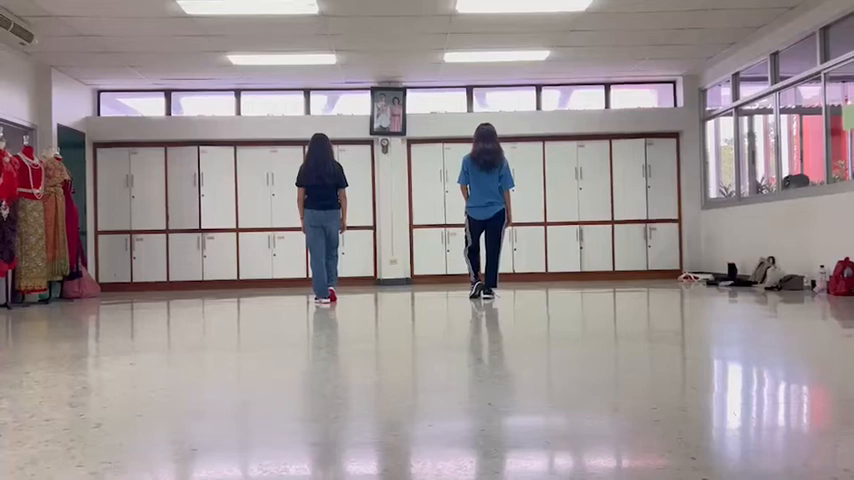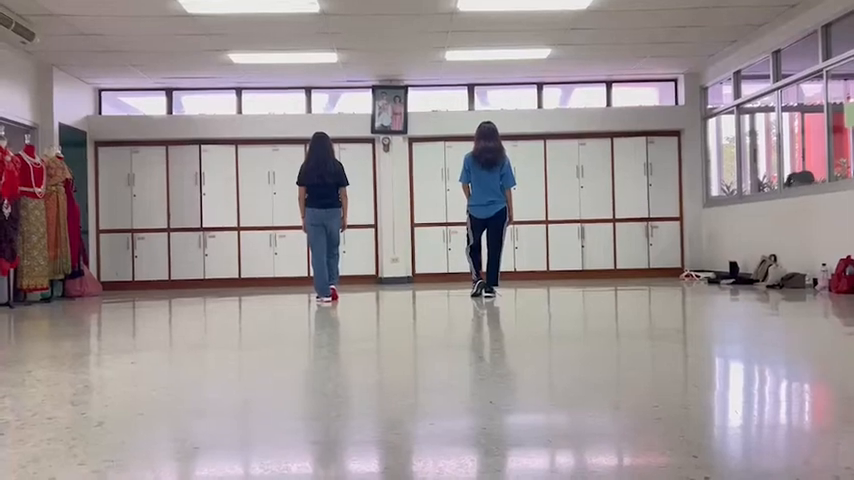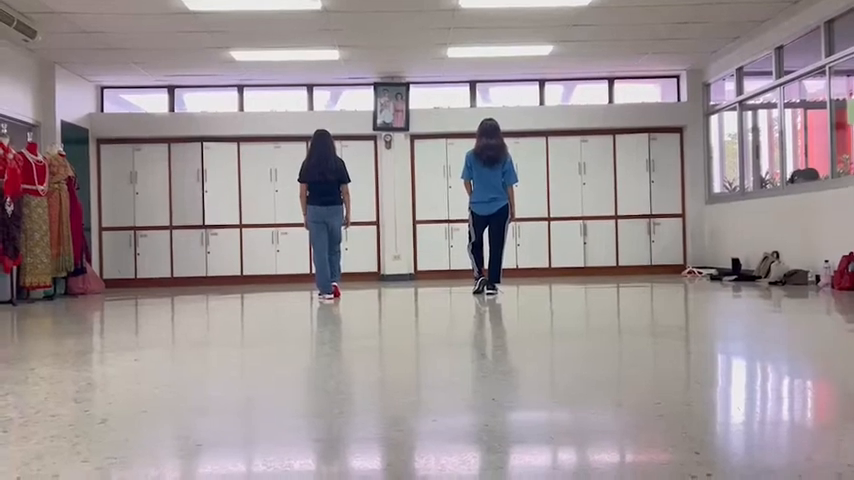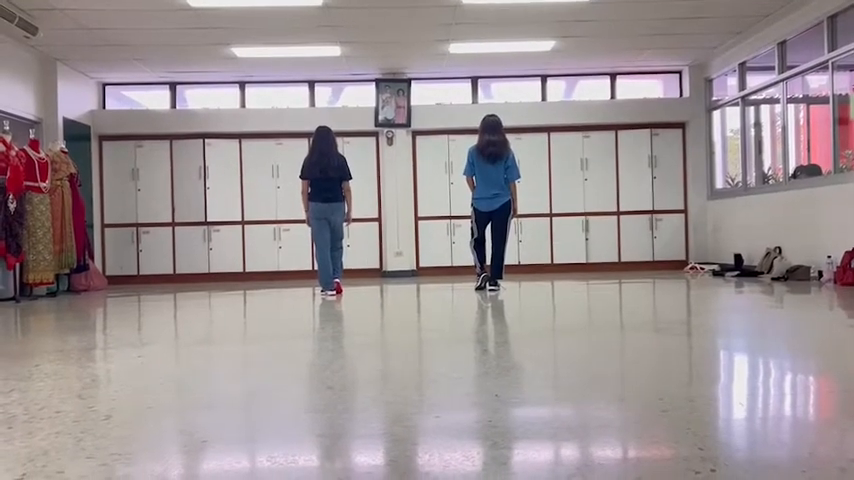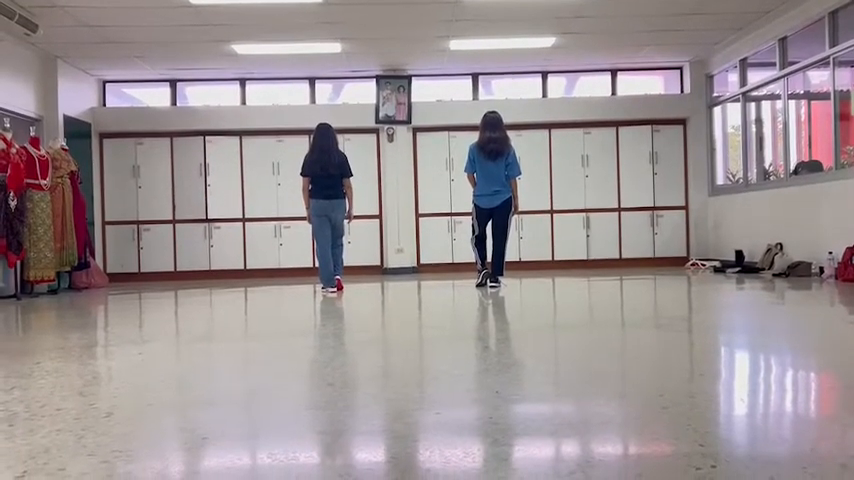
dt=0.5s
person 1, frame 1
left shoulder: (468, 160)
right shoulder: (500, 161)
left elbow: (463, 186)
right elbow: (506, 189)
right wrist: (509, 212)
left hip: (474, 212)
right hip: (497, 212)
left knee: (471, 248)
right knee: (493, 251)
left ankle: (475, 280)
right ankle: (488, 288)
person 1, frame 2
left shoulder: (470, 159)
right shoulder: (502, 159)
left elbow: (465, 185)
right elbow: (507, 188)
right wrist: (511, 210)
left hip: (476, 211)
right hip: (498, 211)
left knee: (473, 247)
right knee: (494, 250)
left ankle: (477, 279)
right ankle: (490, 286)
person 1, frame 3
left shoulder: (471, 156)
right shoulder: (504, 156)
left elbow: (466, 182)
right elbow: (509, 185)
right wrist: (512, 207)
left hip: (478, 208)
right hip: (500, 207)
left knee: (475, 243)
right knee: (496, 247)
left ankle: (479, 276)
right ankle: (492, 283)
person 1, frame 4
left shoulder: (474, 152)
right shoulder: (506, 152)
left elbow: (469, 178)
right elbow: (511, 181)
right wrist: (515, 203)
left hip: (480, 204)
right hip: (503, 203)
left knee: (477, 239)
right knee: (499, 243)
left ankle: (481, 272)
right ankle: (494, 280)
person 1, frame 5
left shoulder: (475, 149)
right shoulder: (507, 149)
left elbow: (470, 175)
right elbow: (512, 177)
right wrist: (516, 199)
left hip: (481, 201)
right hip: (503, 200)
left knee: (478, 237)
right knee: (499, 239)
left ankle: (482, 269)
right ankle: (495, 276)
person 2, frame 1
left shoulder: (305, 169)
right shoulder: (336, 168)
left elbow: (300, 197)
right elbow: (342, 196)
left wrist: (302, 218)
right wrist: (344, 218)
left hip: (312, 215)
right hip: (332, 214)
left knee: (317, 255)
right knee: (331, 253)
left ankle: (322, 294)
right ankle: (331, 286)
person 2, frame 2
left shoulder: (306, 168)
right shoulder: (336, 166)
left elbow: (301, 196)
right elbow: (343, 194)
left wrist: (303, 217)
right wrist: (344, 216)
left hip: (313, 213)
right hip: (333, 212)
left knee: (318, 253)
right knee: (332, 251)
left ankle: (324, 292)
right ankle: (332, 284)
person 2, frame 3
left shoulder: (307, 165)
right shoulder: (338, 163)
left elbow: (303, 193)
right elbow: (345, 192)
left wrist: (305, 214)
right wrist: (348, 213)
left hip: (315, 210)
right hip: (335, 210)
left knee: (320, 250)
right knee: (334, 248)
left ankle: (326, 290)
right ankle: (334, 281)
person 2, frame 4
left shoulder: (309, 161)
right shoulder: (340, 160)
left elbow: (304, 190)
right elbow: (346, 188)
left wrist: (307, 211)
right wrist: (349, 210)
left hip: (317, 207)
right hip: (336, 206)
left knee: (322, 247)
right knee: (336, 245)
left ankle: (328, 286)
right ankle: (336, 278)
person 2, frame 5
left shoulder: (310, 159)
right shoulder: (340, 157)
left elbow: (305, 187)
right elbow: (347, 185)
left wrist: (308, 209)
right wrist: (350, 207)
left hip: (318, 204)
right hip: (337, 203)
left knee: (323, 244)
right knee: (337, 242)
left ankle: (329, 283)
right ankle: (337, 275)
